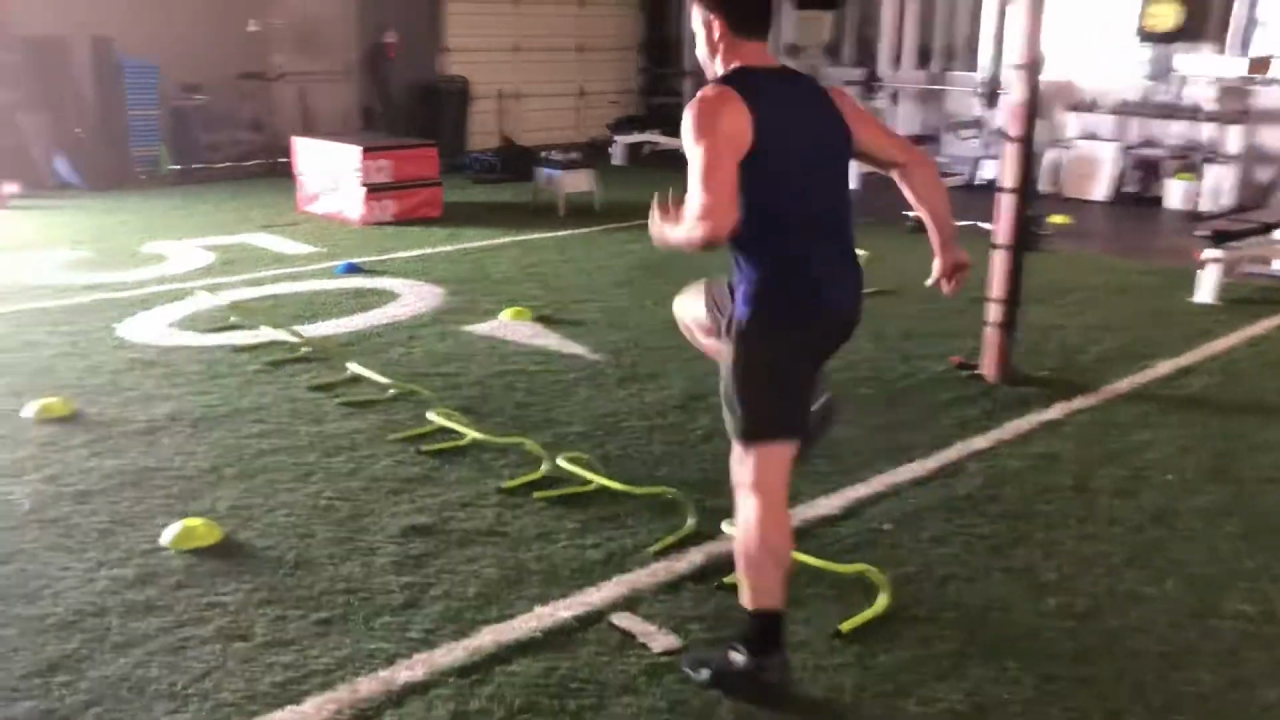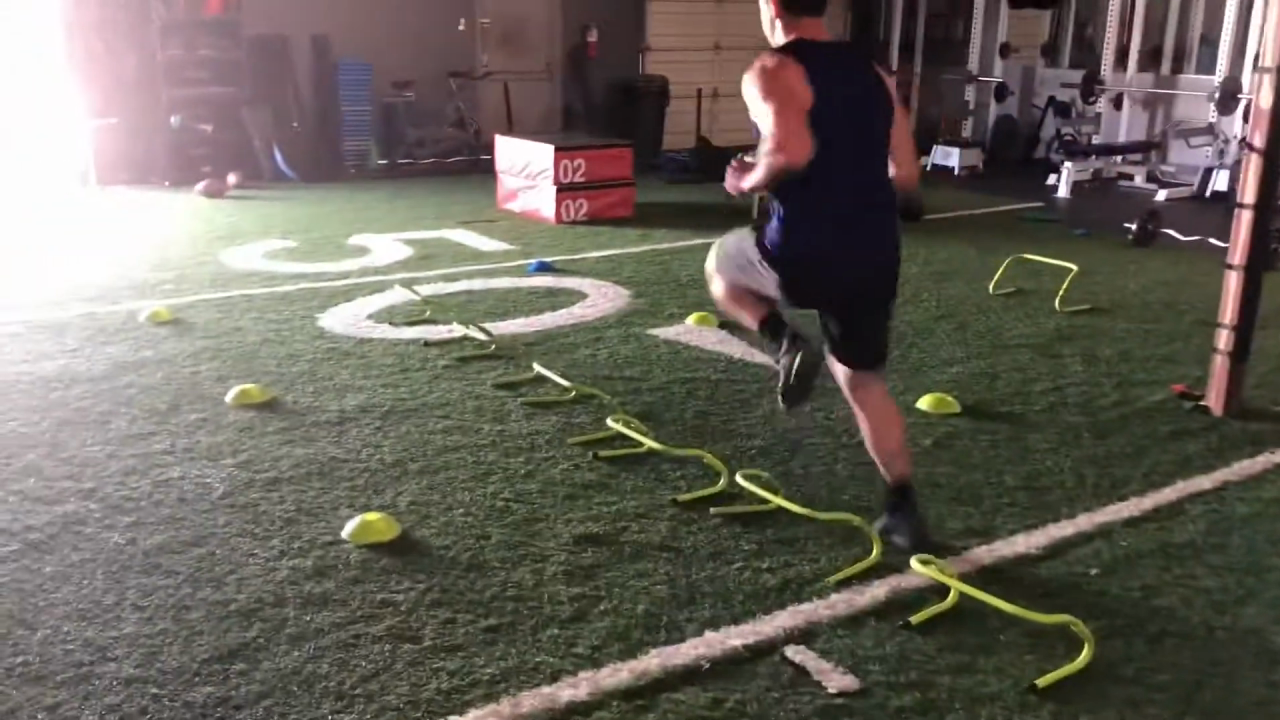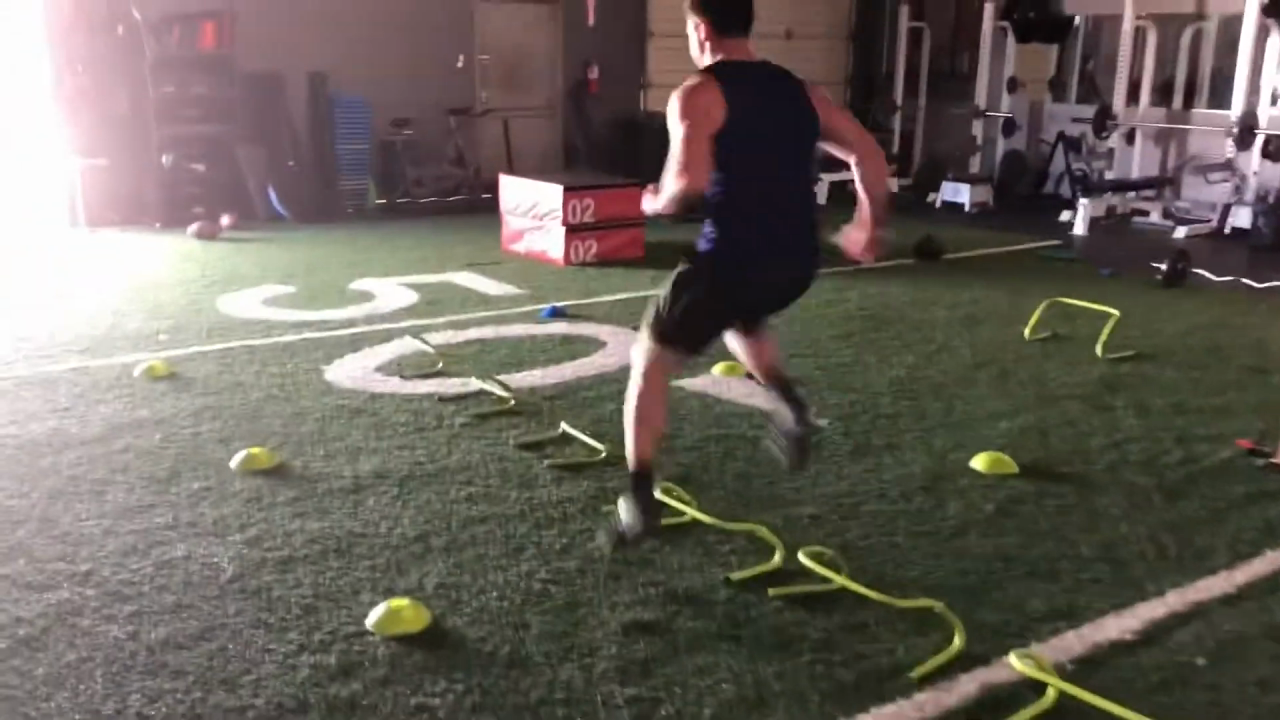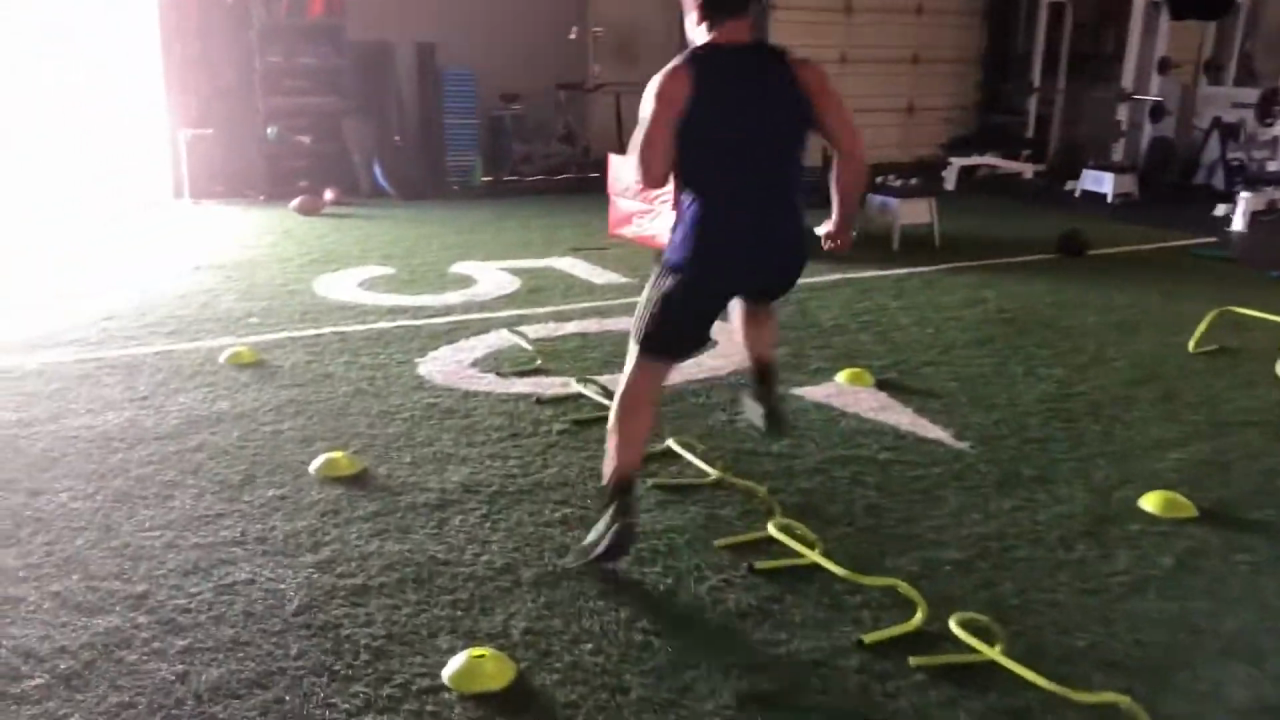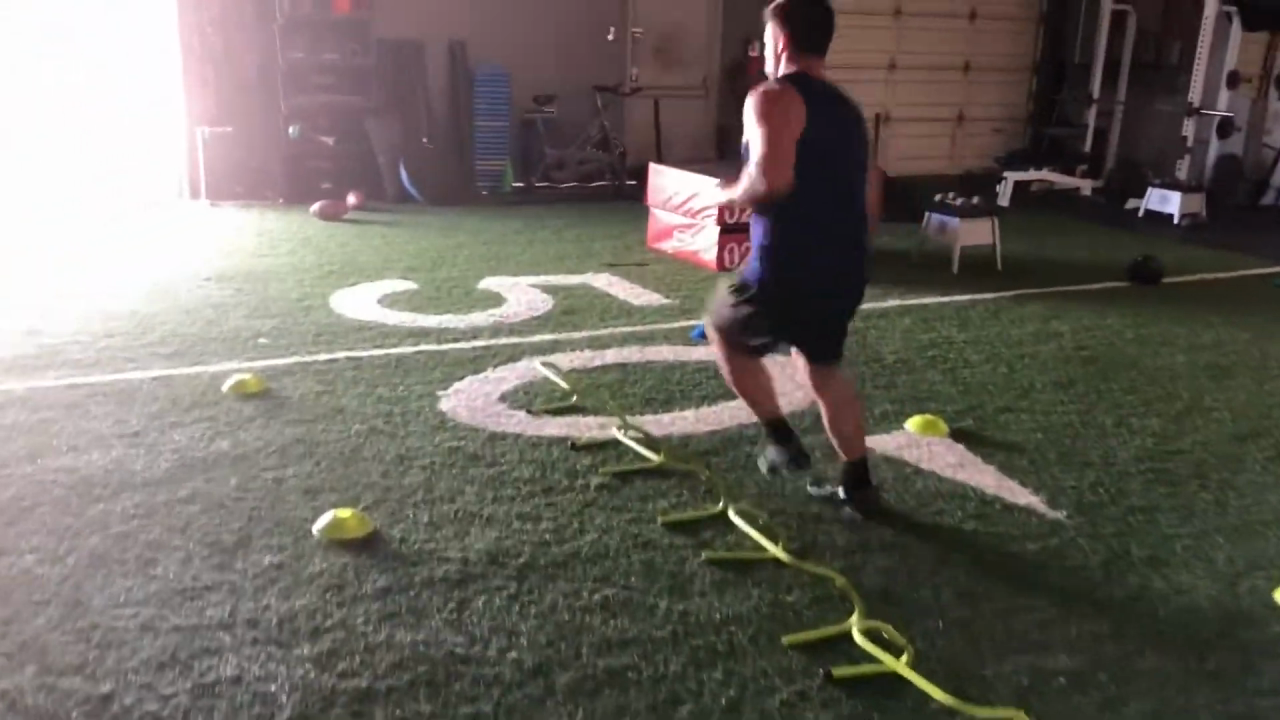
dt=0.7s
person 1, frame 1
left shoulder: (714, 107)
right shoulder: (825, 100)
left elbow: (714, 224)
right elbow: (914, 166)
left wrist: (670, 229)
right wrist: (946, 248)
left hip: (779, 309)
right hip: (837, 300)
left knee: (762, 475)
right knee: (696, 309)
left ankle: (758, 654)
right ankle: (801, 411)
person 1, frame 2
left shoulder: (773, 72)
right shoulder: (873, 74)
left elbow: (793, 150)
right elbow: (904, 171)
left wrist: (751, 179)
left hip: (801, 254)
right hip: (875, 260)
left knee: (723, 262)
right knee: (865, 382)
left ankle: (785, 342)
right ankle: (904, 511)
person 1, frame 3
left shoulder: (697, 94)
right shoulder: (797, 89)
left elbow: (690, 181)
right elbow: (867, 154)
left wrist: (661, 201)
right wrist: (868, 222)
left hip: (736, 262)
right hip: (794, 262)
left knee: (652, 361)
right knee: (742, 324)
left ankle: (638, 504)
right ankle: (792, 408)
person 1, frame 4
left shoulder: (675, 79)
right shoulder: (799, 74)
left elbow: (649, 173)
right elbow: (851, 151)
right wrist: (842, 221)
left hip: (705, 251)
right hip: (782, 255)
left knee: (641, 378)
left ankle: (619, 515)
right ankle: (764, 390)
person 1, frame 5
left shoulder: (773, 99)
right shoulder: (850, 114)
left elbow: (772, 181)
right elbow: (868, 209)
left wrist: (734, 193)
left hip: (781, 279)
right hip: (845, 278)
left knee: (724, 333)
right knee: (826, 374)
left ankle: (782, 439)
right ankle: (858, 486)
